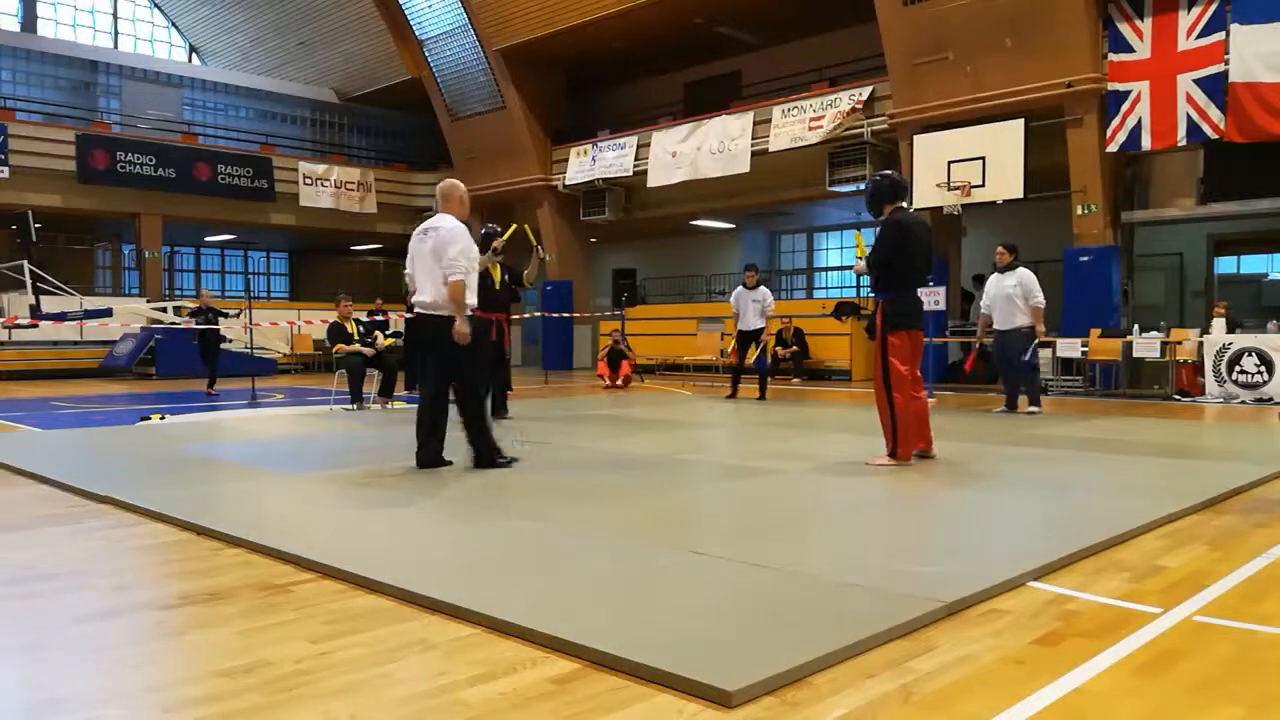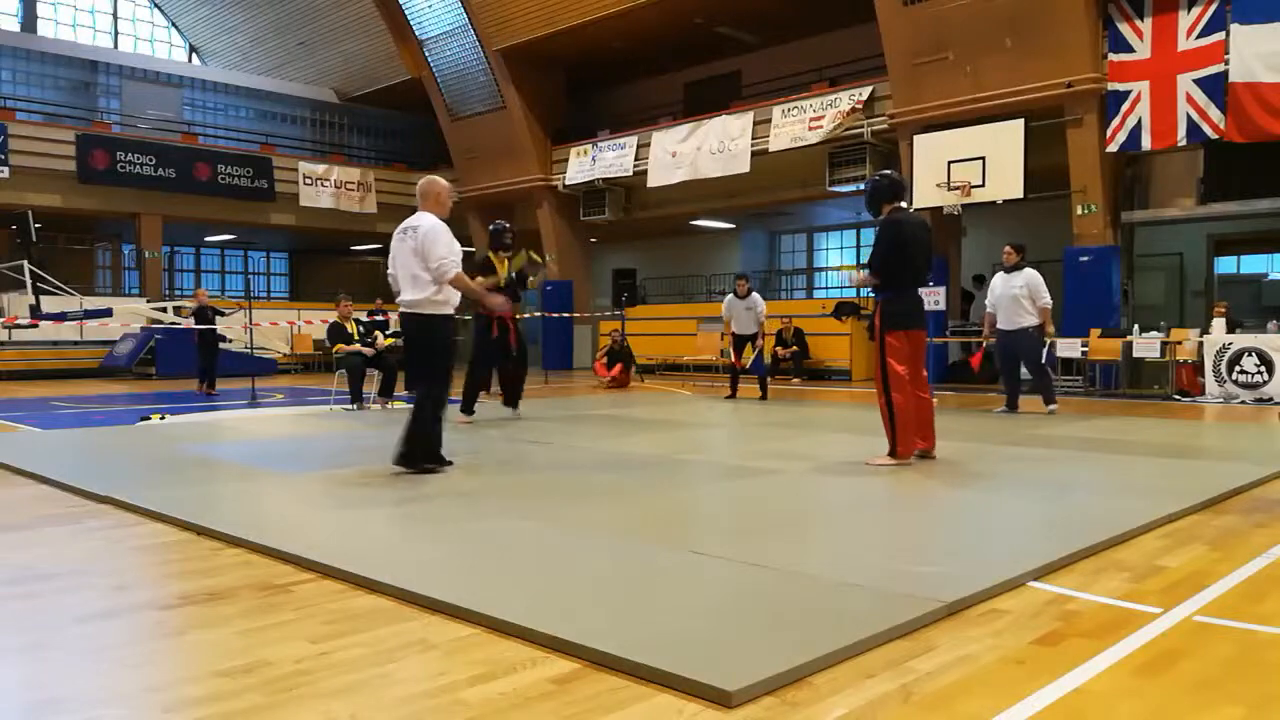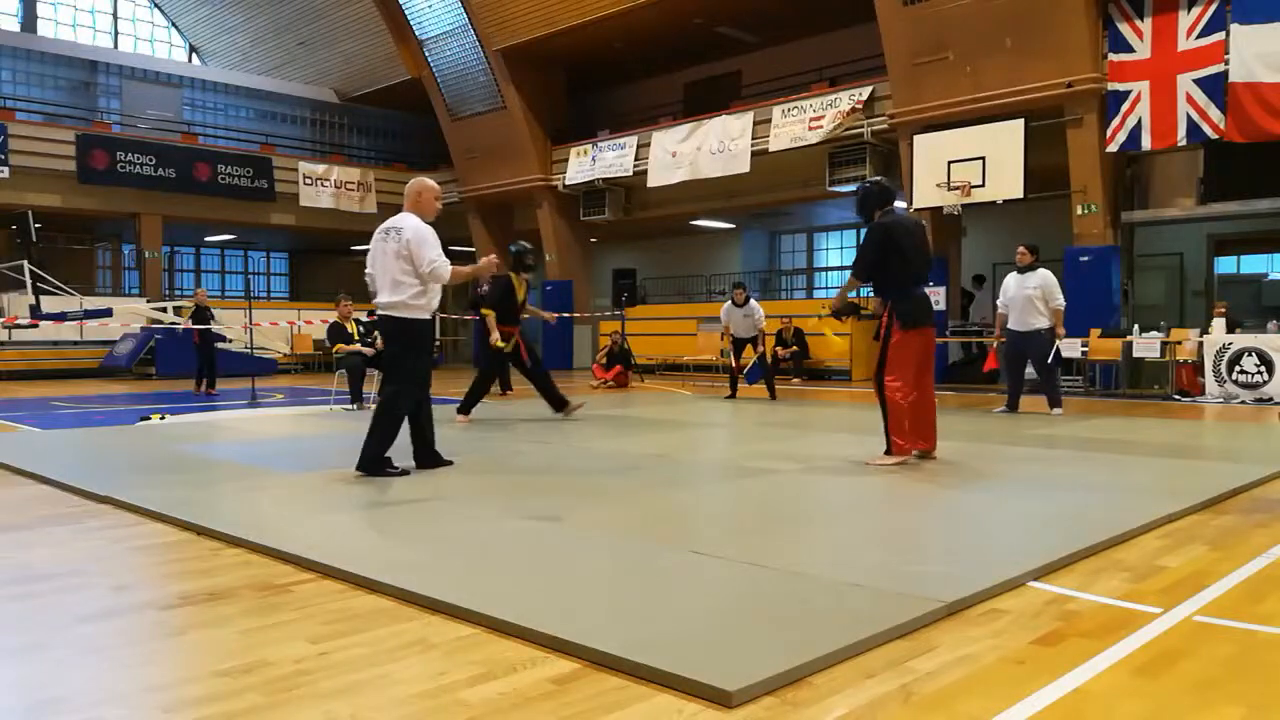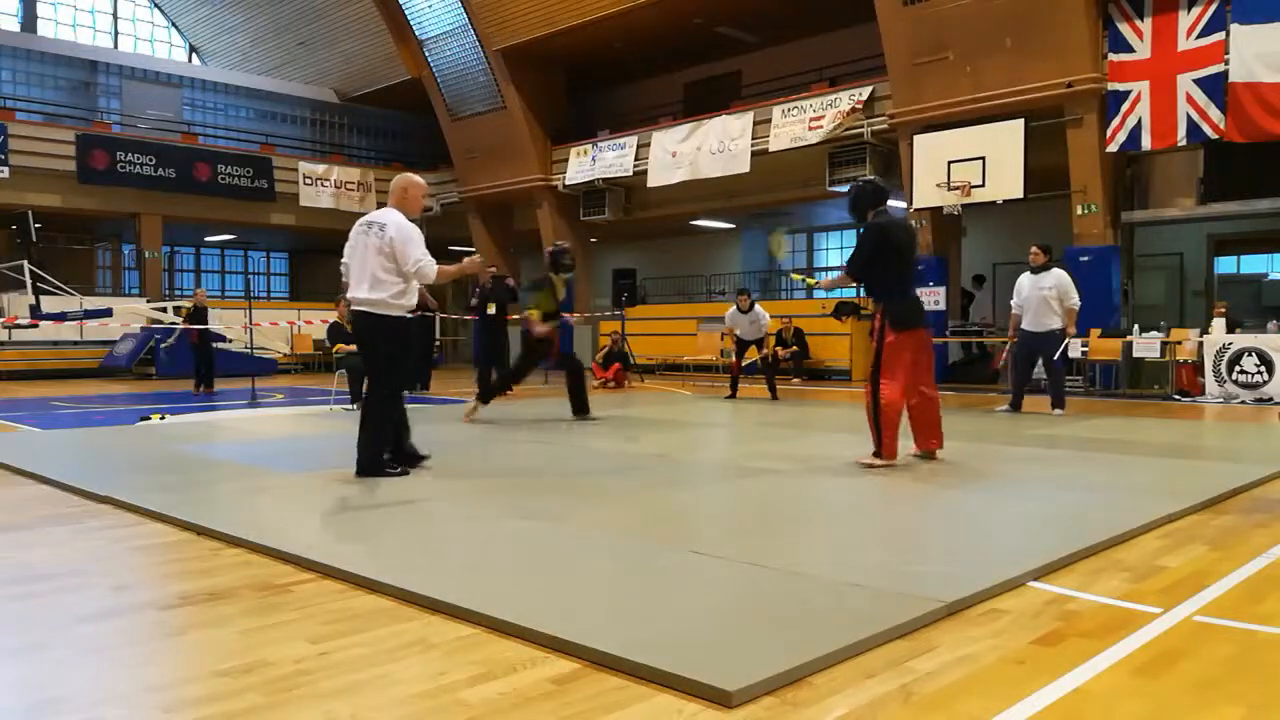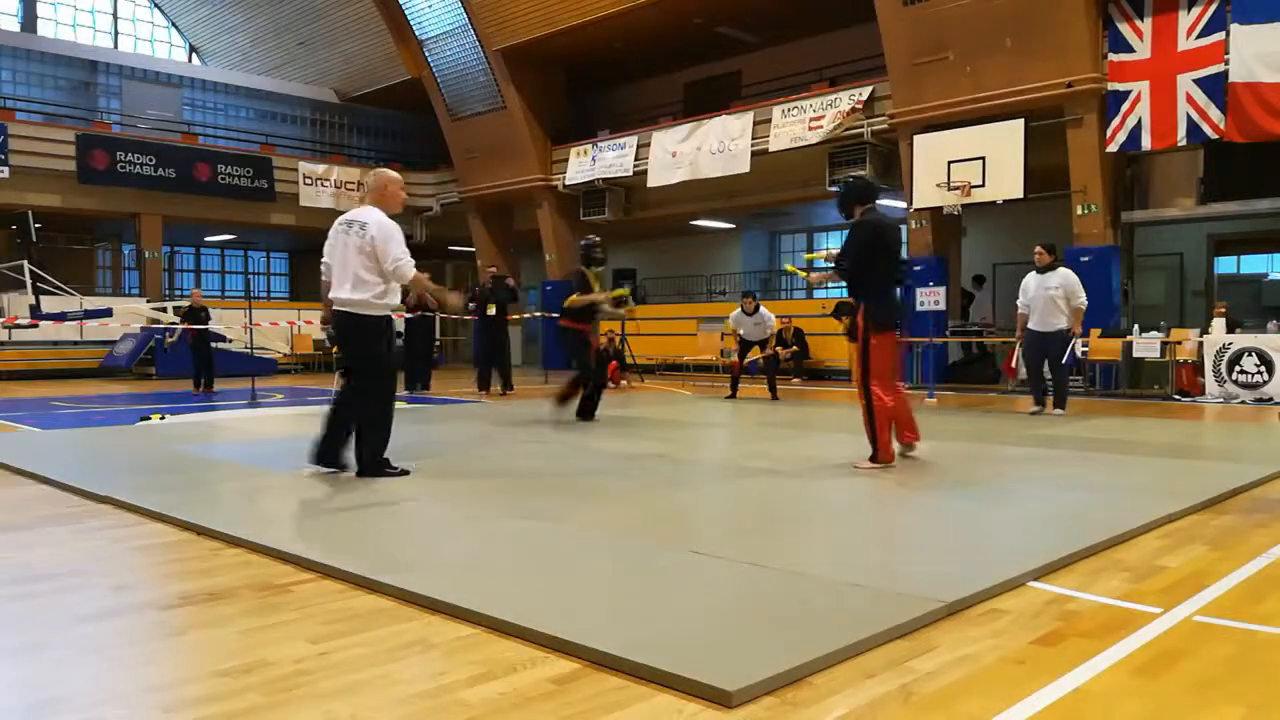
dt=0.2s
person 1, frame 1
left shoulder: (420, 232)
right shoulder: (455, 230)
left elbow: (412, 279)
right elbow: (456, 278)
right wrist: (461, 319)
left hip: (424, 317)
right hip: (450, 319)
left knee: (432, 387)
right knee: (470, 387)
left ankle: (429, 453)
right ankle: (485, 453)
person 1, frame 2
left shoulder: (401, 230)
right shoulder: (434, 227)
left elbow: (395, 278)
right elbow: (450, 273)
right wrist: (487, 298)
left hip: (410, 315)
right hip: (434, 317)
left knee: (426, 385)
right knee: (434, 385)
left ankle: (427, 454)
right ankle: (414, 452)
person 1, frame 3
left shoulder: (383, 230)
right shoulder: (419, 230)
left elbow: (372, 277)
right elbow: (441, 273)
right wrist: (478, 269)
left hip: (389, 316)
right hip: (411, 321)
left knee: (415, 387)
right knee: (400, 389)
left ankle: (426, 453)
right ankle: (373, 457)
person 1, frame 4
left shoulder: (363, 223)
right shoulder: (403, 228)
left elbow: (347, 270)
right elbow: (426, 272)
left wrist: (353, 303)
right wrist: (462, 269)
left hip: (362, 314)
right hip: (387, 318)
left knee: (387, 385)
right knee: (384, 389)
left ankle: (400, 451)
right ankle: (371, 460)
person 1, frame 5
left shoulder: (342, 222)
right shoulder: (384, 226)
left elbow: (327, 270)
right elbow: (404, 273)
left wrist: (327, 308)
right wrist: (440, 294)
left hip: (344, 314)
right hip: (369, 319)
left knee: (355, 386)
right knee: (378, 389)
left ankle: (328, 450)
right ankle: (371, 461)
person 2, frame 1
left shoulder: (893, 224)
right shoulder: (920, 224)
left elbow: (876, 266)
left wrist: (861, 267)
left hip: (892, 308)
right hip: (912, 305)
left knee: (892, 380)
right knee: (911, 379)
left ankle: (900, 452)
right ankle: (922, 444)
person 2, frame 2
left shoulder: (890, 224)
right shoulder: (920, 223)
left elbow: (878, 272)
left wrist: (861, 280)
left hip: (892, 309)
right hip: (914, 305)
left knee: (893, 381)
right knee: (916, 378)
left ankle: (901, 451)
right ankle: (924, 444)
person 2, frame 3
left shoulder: (880, 228)
right shoulder: (914, 224)
left elbow: (861, 272)
left wrist: (840, 296)
left hip: (900, 310)
right hip: (921, 305)
left knee: (889, 379)
right knee: (921, 380)
left ankle: (898, 448)
right ankle: (925, 444)
person 2, frame 4
left shoulder: (875, 229)
right shoulder: (903, 226)
left elbow: (856, 272)
left wrist: (829, 283)
left hip: (892, 313)
right hip: (912, 308)
left knee: (883, 382)
right knee: (920, 381)
left ankle: (885, 451)
right ankle: (929, 444)
person 2, frame 5
left shoulder: (864, 226)
right shoulder: (889, 225)
left elbow: (846, 270)
left wrist: (819, 278)
right wrist: (841, 256)
left hip: (872, 310)
right hip: (888, 306)
left knee: (873, 383)
right knee: (887, 379)
left ankle: (882, 454)
right ankle: (907, 438)
person 3, frame 1
left shoulder: (504, 269)
right shoulder: (480, 265)
left elbow: (527, 280)
left wrist: (535, 258)
right wrist: (489, 255)
left hip: (502, 324)
left knee: (502, 367)
left ankle: (499, 409)
person 3, frame 2
left shoulder: (513, 265)
right shoulder: (484, 263)
left elbow: (530, 283)
right elbow: (476, 284)
right wrist: (495, 278)
left hip: (508, 321)
right hip: (488, 321)
left knee: (520, 360)
right knee: (480, 365)
left ankle: (511, 402)
right ankle: (466, 410)
person 3, frame 3
left shoulder: (525, 283)
right shoulder: (502, 282)
right elbow: (487, 308)
left wrist: (542, 314)
right wrist: (494, 332)
left hip: (514, 335)
right hip: (500, 335)
left knee: (536, 370)
right knee: (487, 373)
left ankle: (562, 406)
right ankle: (464, 410)
person 3, frame 4
left shoulder: (562, 283)
right shoulder: (543, 283)
right elbow: (531, 309)
left wrist: (563, 317)
right wrist: (537, 326)
left hip: (552, 335)
right hip: (536, 336)
left knee: (575, 368)
right knee: (518, 372)
left ankle: (581, 411)
right ankle: (479, 402)
person 3, frame 5
left shoulder: (595, 279)
right shoulder: (577, 276)
right elbow: (569, 300)
right wrist: (594, 297)
left hip: (587, 332)
right hip: (572, 331)
left knee: (598, 374)
right knee: (588, 372)
left ankle: (585, 413)
right ankle: (562, 397)
person 4, frame 1
left shoulder: (1024, 274)
right shoulder: (993, 279)
left elbow: (1037, 300)
right elbow: (986, 308)
left wrist: (1039, 324)
right wrist: (981, 329)
left hip: (1023, 330)
right hip: (1001, 331)
left knee: (1025, 367)
right knee: (1005, 369)
left ankle: (1034, 403)
right ankle: (1010, 404)
person 4, frame 2
left shoulder: (1030, 275)
right shoulder: (997, 278)
left elbow: (1044, 302)
right elbow: (991, 306)
left wrist: (1048, 325)
right wrist: (987, 328)
left hip: (1029, 330)
right hip: (1004, 331)
left knee: (1036, 367)
right knee: (1007, 370)
left ankle: (1051, 401)
right ankle: (1011, 404)
person 4, frame 3
left shoulder: (1044, 276)
right shoulder: (1010, 278)
left elbow: (1057, 303)
right elbow: (1003, 307)
left wrist: (1059, 326)
right wrist: (998, 328)
left hip: (1040, 332)
right hip: (1014, 332)
left knee: (1045, 369)
right knee: (1013, 370)
left ankle: (1056, 405)
right ankle: (1011, 405)
person 4, frame 4
left shoulder: (1059, 276)
right shoulder: (1023, 278)
left elbow: (1072, 303)
right elbow: (1017, 307)
left wrist: (1071, 325)
right wrist: (1011, 329)
left hip: (1052, 332)
right hip: (1027, 332)
left knee: (1055, 370)
right knee: (1020, 368)
left ankle: (1058, 406)
right ankle: (1014, 404)
person 4, frame 5
left shoulder: (1065, 275)
right shoulder: (1029, 278)
left elbow: (1079, 302)
right elbow: (1023, 307)
left wrist: (1077, 325)
right wrist: (1019, 329)
left hip: (1060, 331)
right hip: (1034, 331)
left knee: (1059, 370)
right knee: (1032, 367)
left ankle: (1059, 406)
right ankle: (1038, 403)
